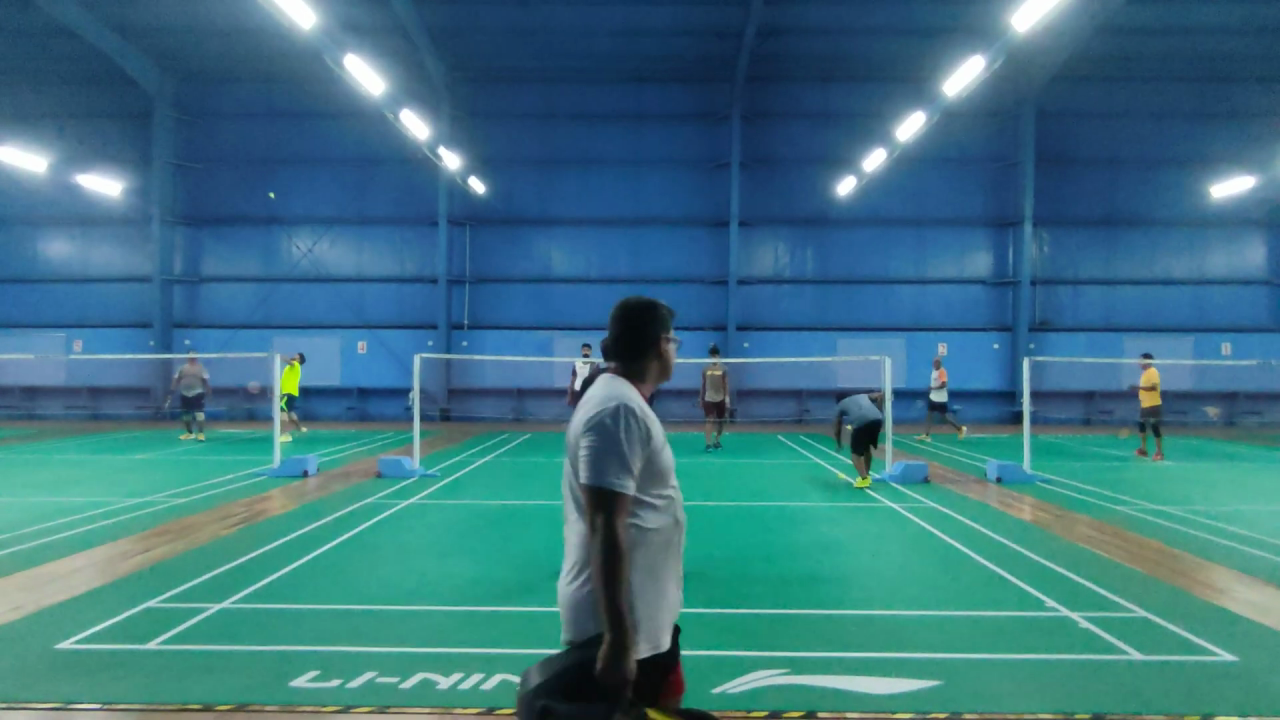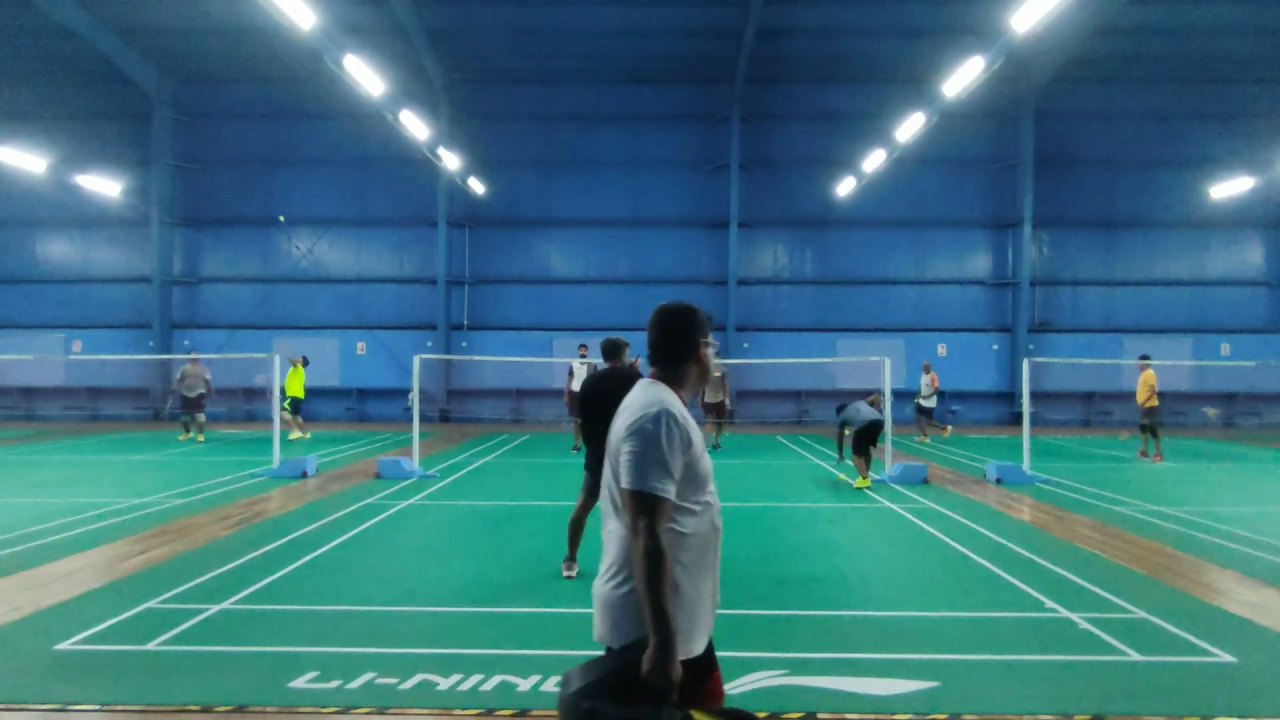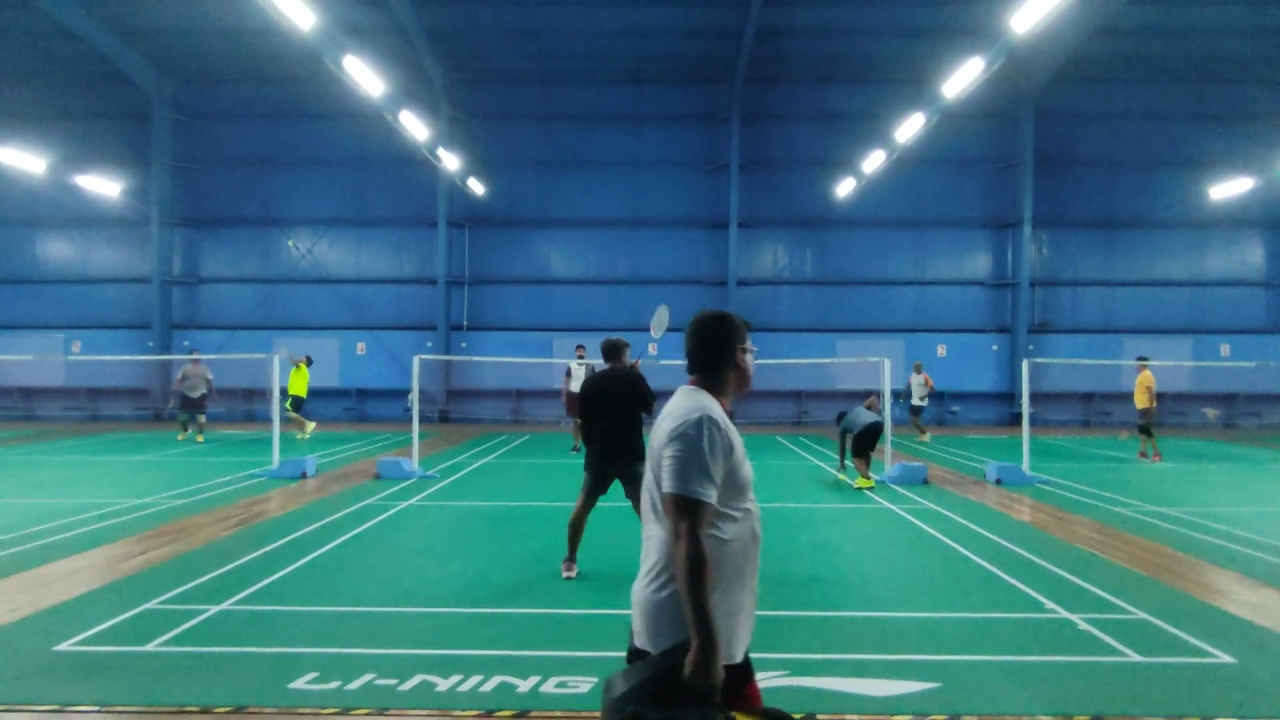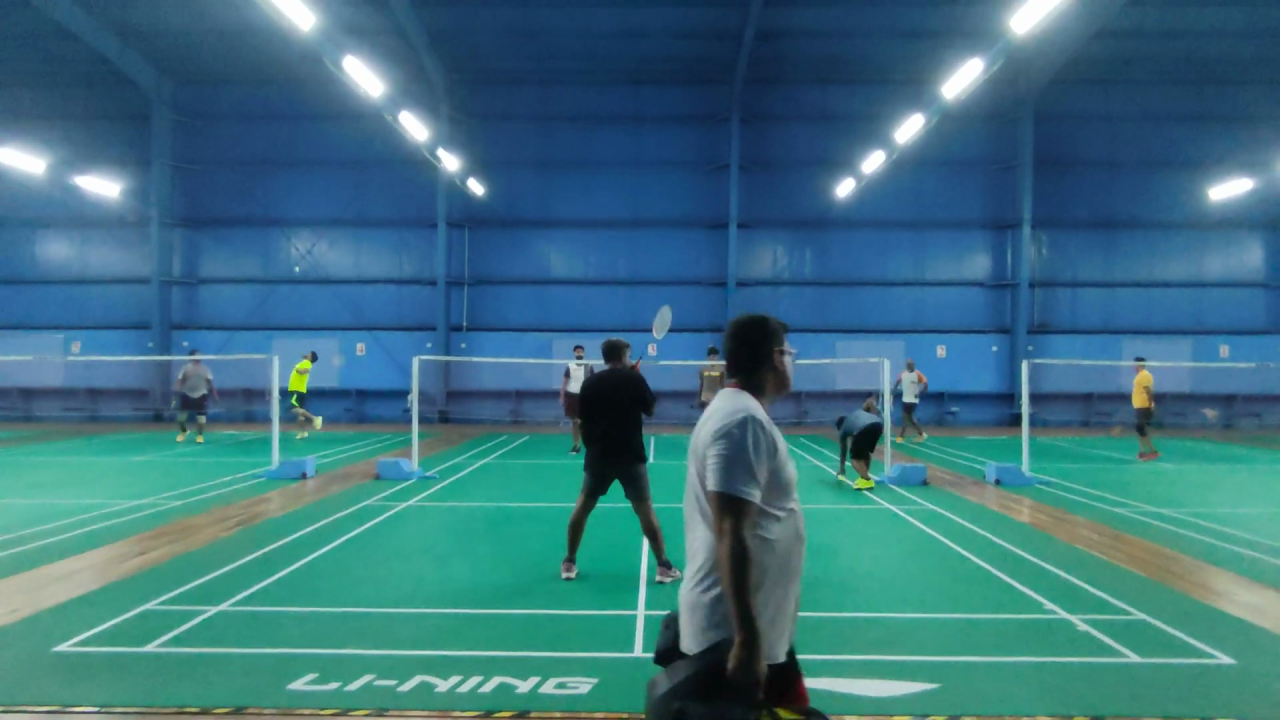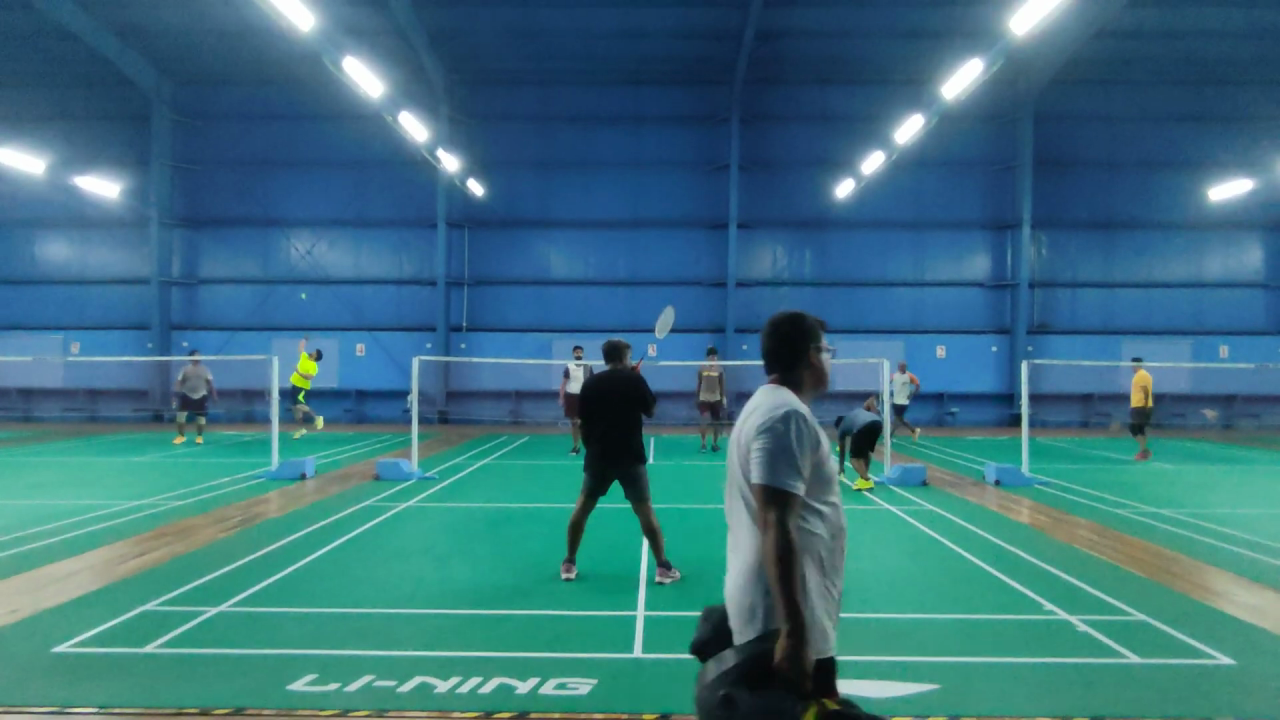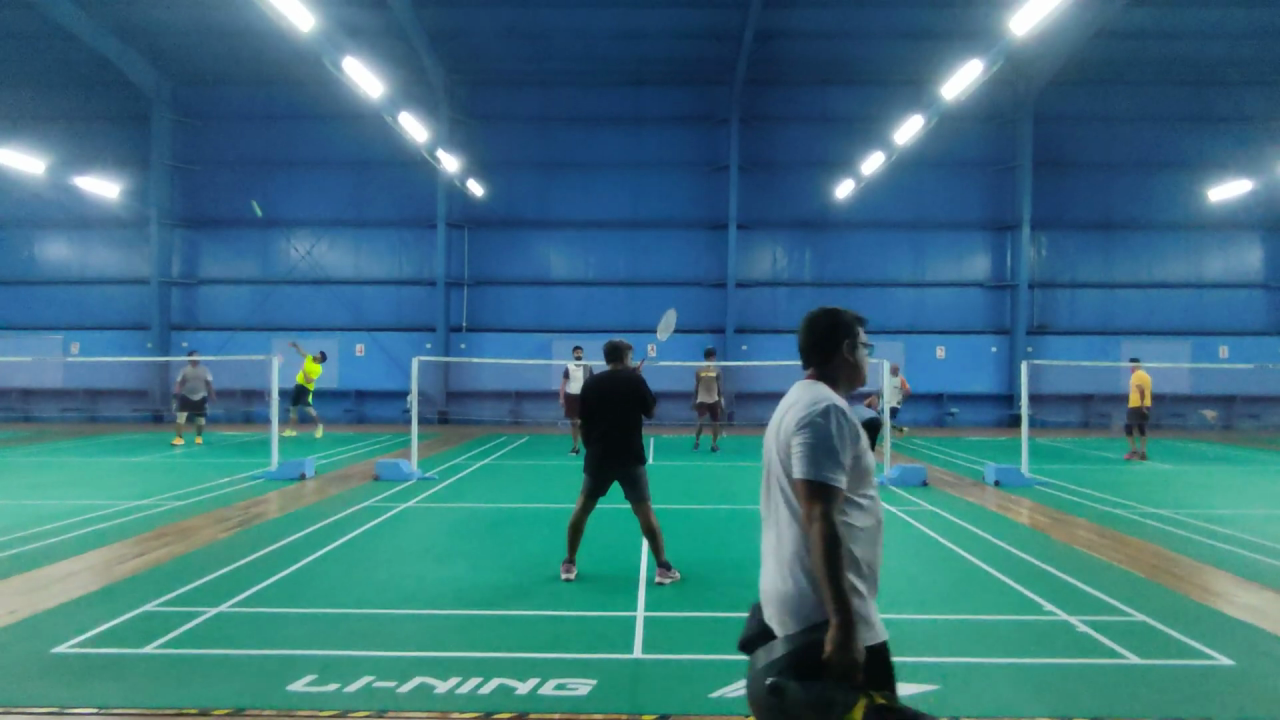
dt=0.1s
person 1, frame 1
left shoulder: (624, 404)
right shoulder: (620, 412)
right elbow: (606, 531)
right wrist: (618, 640)
left hip: (643, 610)
right hip: (622, 619)
person 1, frame 2
left shoulder: (661, 407)
right shoulder: (660, 416)
right elbow: (647, 536)
right wrist: (662, 643)
left hip: (678, 618)
right hip: (647, 624)
left knee: (704, 709)
person 1, frame 3
left shoulder: (699, 413)
right shoulder: (702, 423)
right elbow: (688, 540)
right wrist: (704, 646)
left hip: (716, 622)
right hip: (688, 628)
left knee: (743, 712)
person 1, frame 4
left shoulder: (731, 412)
right shoulder: (745, 423)
right elbow: (732, 537)
right wrist: (745, 642)
left hip: (756, 623)
right hip: (730, 626)
left knee: (792, 711)
person 1, frame 5
left shoulder: (769, 407)
right shoulder: (788, 417)
right elbow: (776, 528)
right wrist: (793, 632)
left hip: (796, 613)
right hip: (781, 616)
person 1, frame 6
left shoulder: (797, 403)
right shoulder: (828, 411)
right elbow: (821, 522)
right wrist: (843, 622)
left hip: (792, 600)
right hip: (823, 608)
person 2, frame 1
left shoulder: (590, 382)
right shoulder: (633, 379)
left elbow: (584, 421)
right elbow: (647, 406)
left hip: (598, 454)
right hip: (628, 454)
left knee: (587, 508)
right knee: (642, 507)
left ankle: (577, 562)
right ankle: (662, 563)
person 2, frame 2
left shoulder: (589, 382)
right shoulder: (633, 377)
left elbow: (582, 421)
left hip: (598, 455)
left knee: (583, 506)
left ankle: (570, 561)
person 2, frame 3
left shoulder: (589, 382)
right shoulder: (634, 378)
left elbow: (583, 422)
right elbow: (649, 408)
left hip: (598, 455)
right hip: (630, 455)
left knee: (582, 507)
left ankle: (570, 562)
person 2, frame 4
left shoulder: (590, 383)
right shoulder: (634, 379)
left elbow: (583, 421)
right elbow: (650, 410)
left hip: (599, 456)
right hip: (631, 457)
left knee: (582, 507)
right knee: (645, 510)
left ankle: (569, 563)
right ankle: (663, 566)
person 2, frame 5
left shoulder: (590, 383)
right shoulder: (635, 380)
left elbow: (583, 422)
right elbow: (650, 411)
left hip: (598, 457)
right hip: (631, 457)
left knee: (582, 508)
right knee: (645, 511)
left ankle: (569, 564)
right ankle: (663, 567)
person 2, frame 6
left shoulder: (590, 384)
right shoulder: (635, 381)
left elbow: (583, 422)
right elbow: (650, 413)
left hip: (598, 457)
right hip: (630, 458)
left knee: (582, 508)
right knee: (644, 511)
left ankle: (569, 564)
right ankle: (663, 568)
